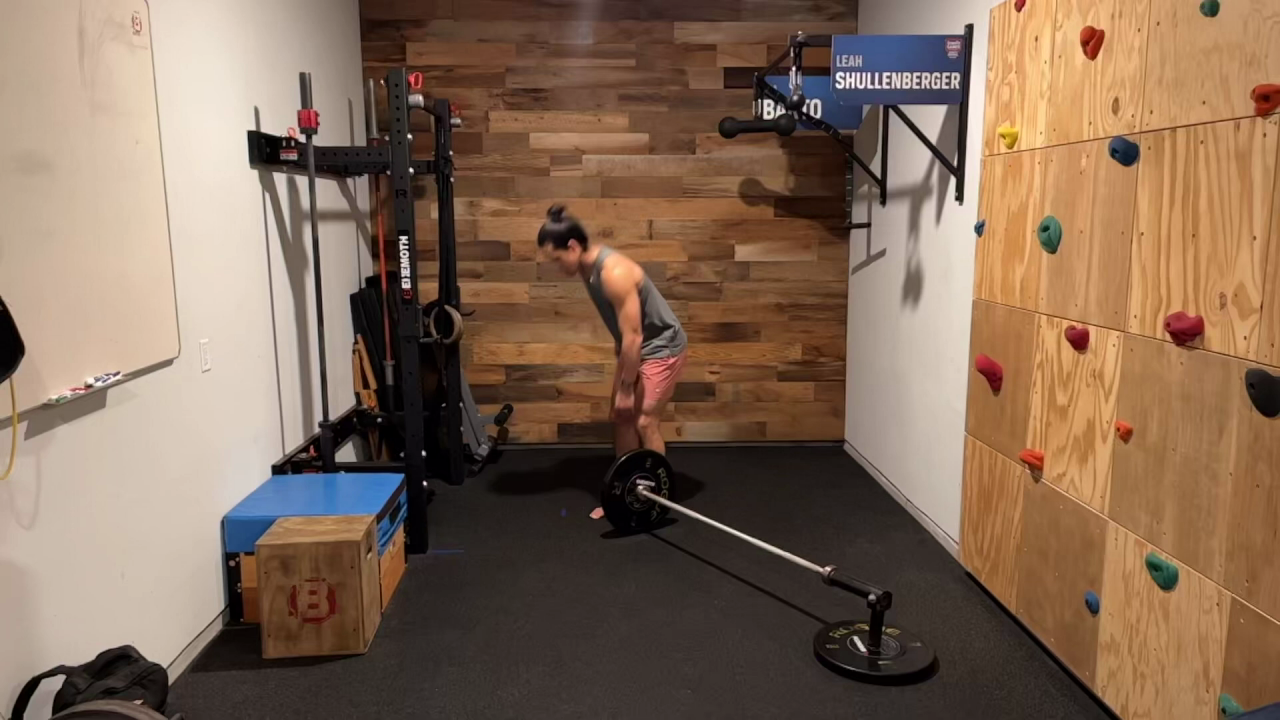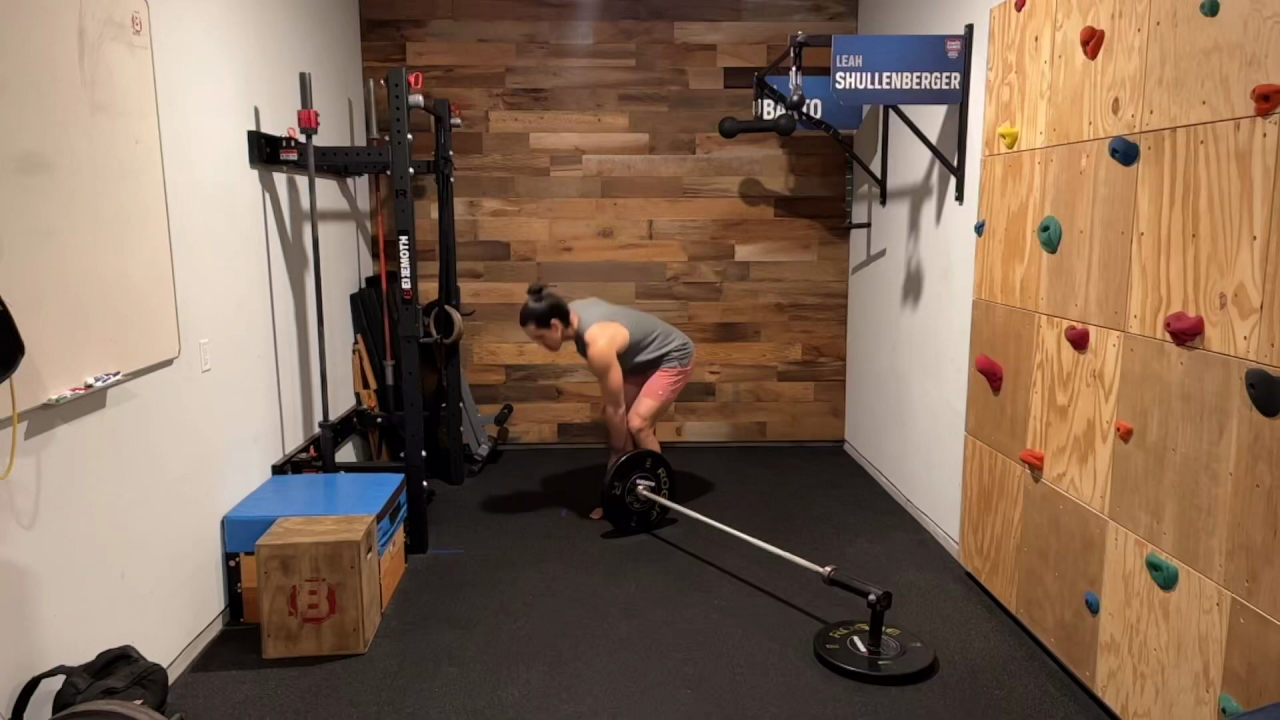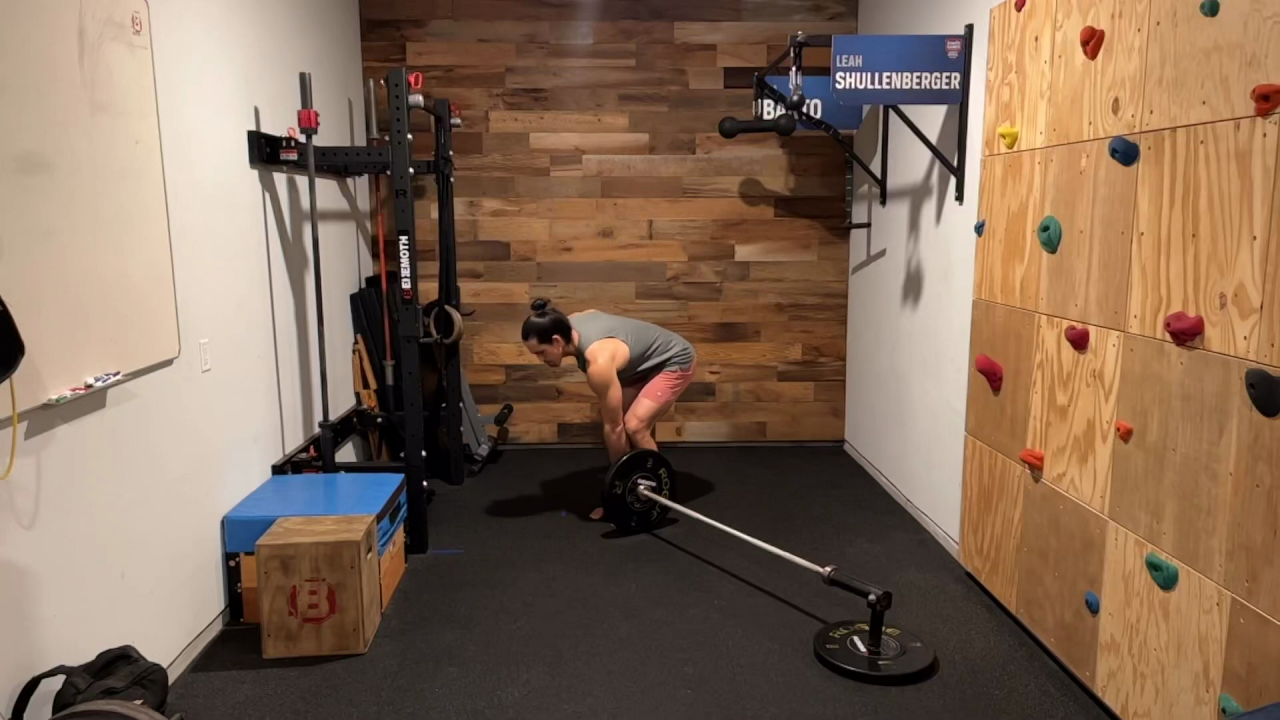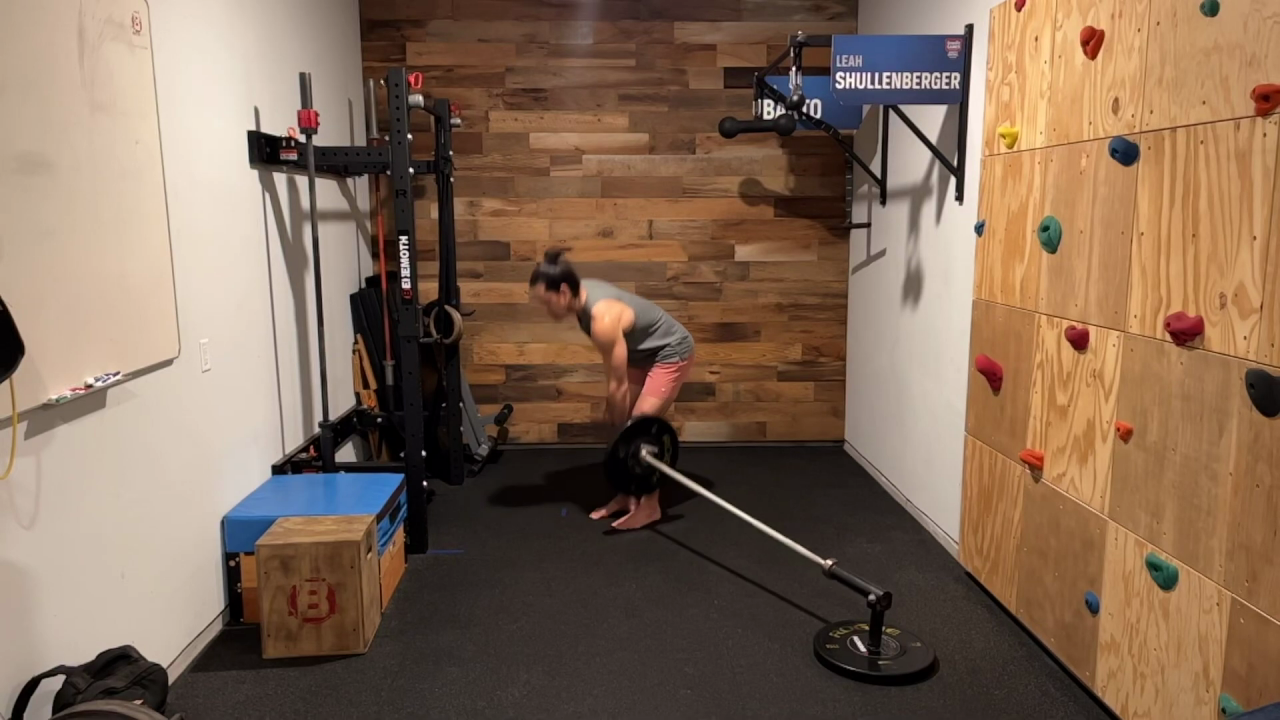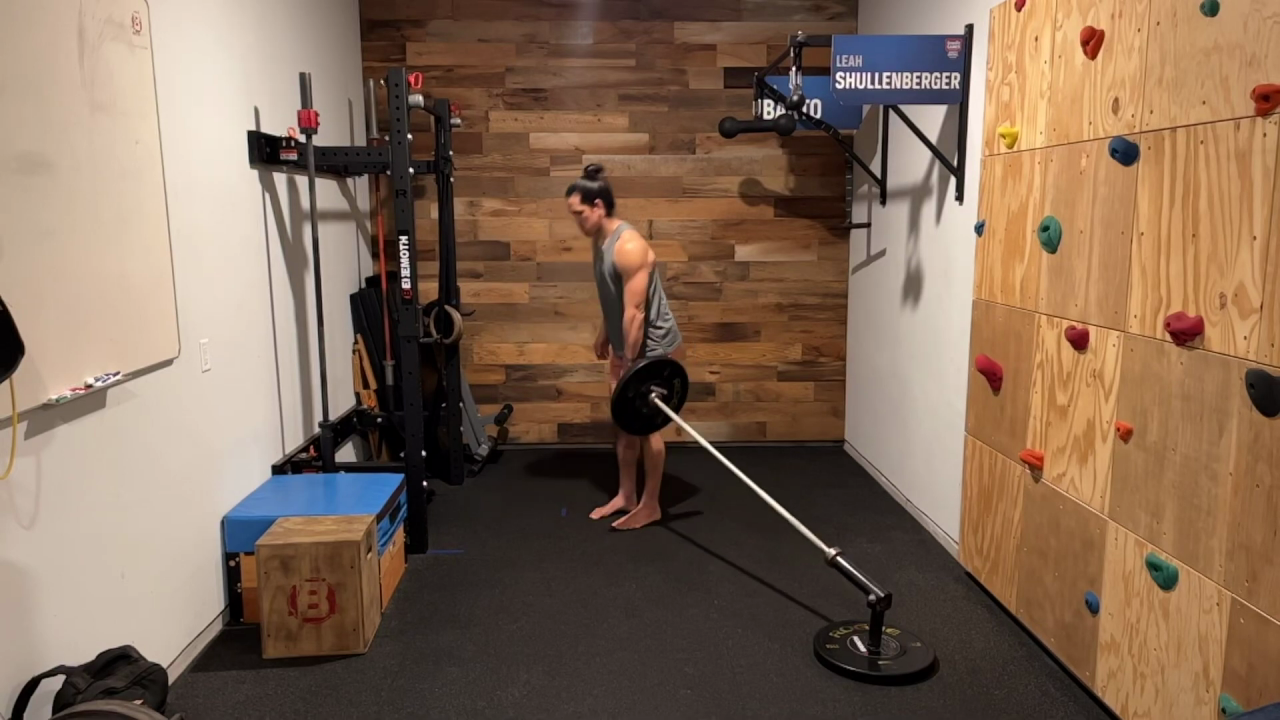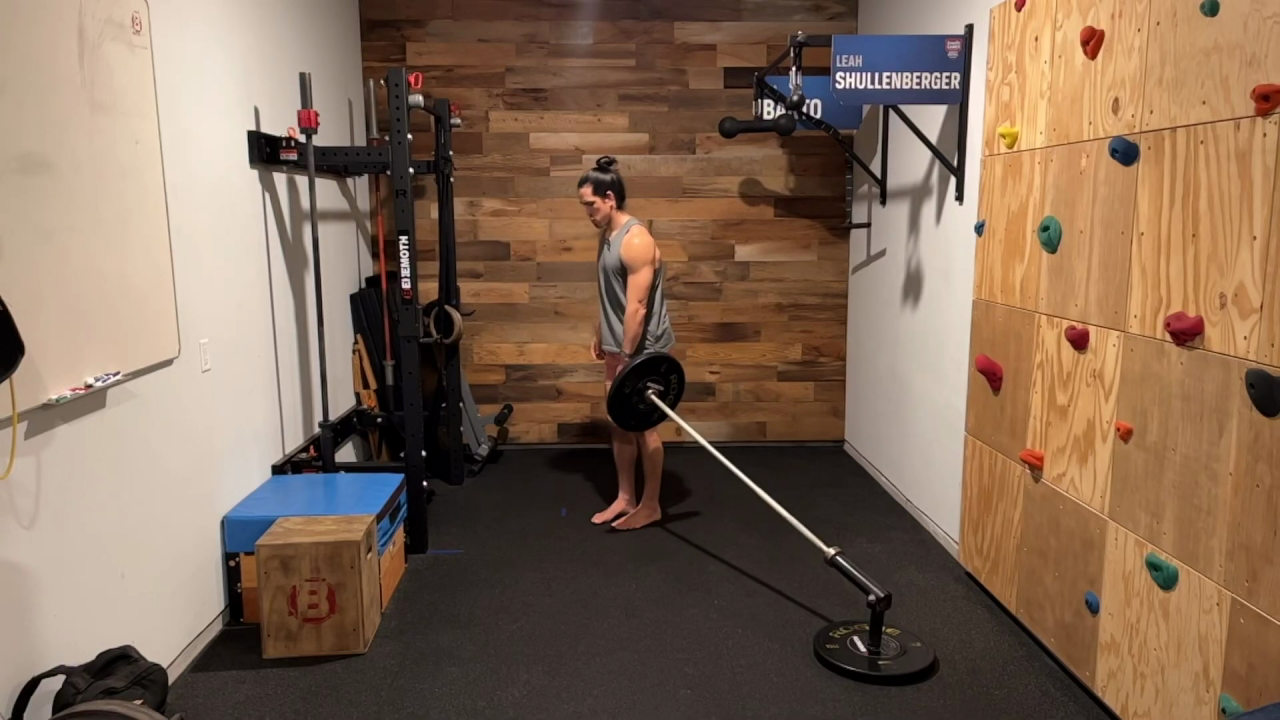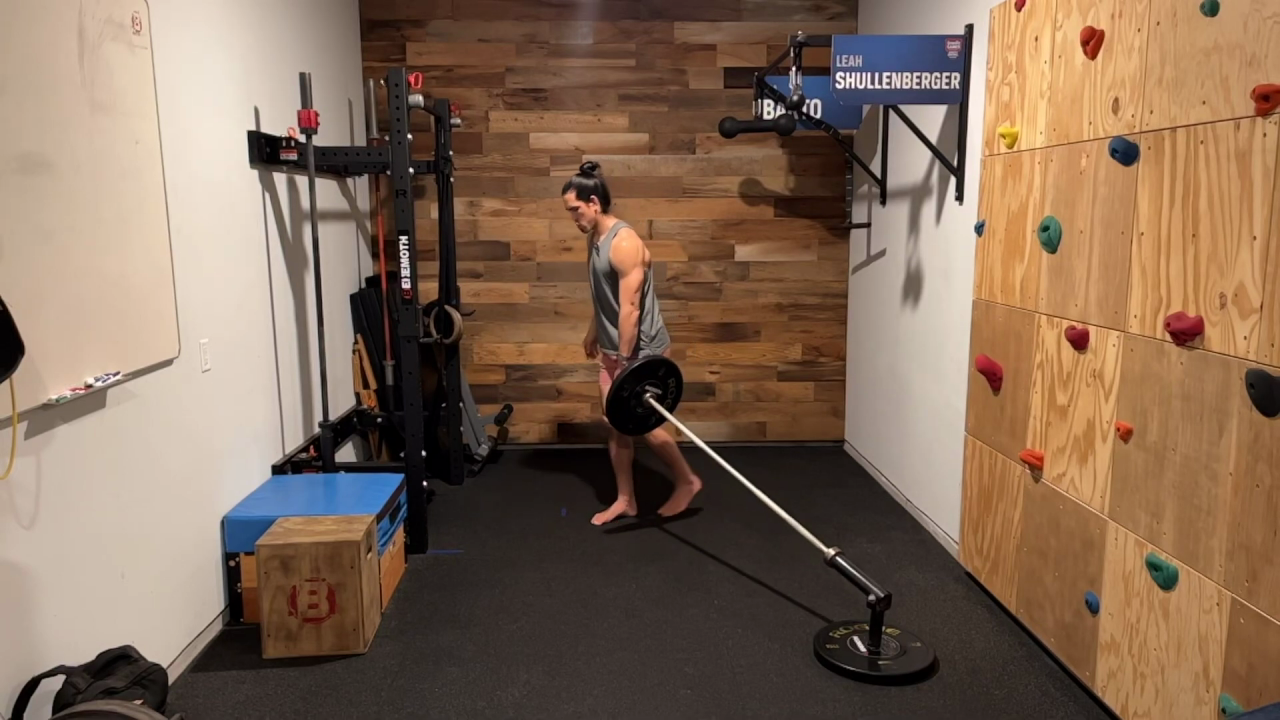
dt=0.4s
person 1, frame 1
left shoulder: (614, 272)
right shoulder: (590, 265)
left elbow: (633, 337)
left wrist: (627, 390)
left hip: (662, 346)
right hip: (640, 345)
left knee: (643, 421)
right knee: (620, 417)
person 1, frame 2
left shoulder: (598, 345)
right shoulder: (573, 311)
left elbow: (616, 408)
left wrist: (618, 454)
left hip: (674, 357)
right hip: (647, 356)
left knee: (638, 423)
right knee: (612, 418)
person 1, frame 3
left shoulder: (598, 361)
right shoulder: (572, 323)
left elbow: (614, 428)
left hip: (675, 361)
right hip: (647, 359)
left knee: (634, 424)
right knee: (613, 418)
person 1, frame 4
left shoulder: (603, 318)
right shoulder: (584, 293)
left elbow: (618, 384)
left wrist: (622, 427)
left hip: (671, 352)
right hip: (642, 352)
right knee: (615, 420)
left ankle: (649, 507)
right ankle: (624, 496)
person 1, frame 5
left shoulder: (629, 246)
right shoulder: (601, 241)
left elbow: (636, 312)
left wrist: (631, 364)
right wrist: (603, 336)
left hip: (653, 349)
right hip: (625, 346)
left ankle: (650, 505)
right ankle: (626, 495)
person 1, frame 6
left shoulder: (636, 241)
right shoulder: (607, 235)
left elbow: (638, 307)
left wrist: (629, 358)
right wrist: (600, 335)
left hip: (643, 350)
right hip: (618, 348)
left knee: (642, 427)
right knee: (618, 424)
left ankle: (650, 505)
right ankle: (626, 498)
person 1, frame 7
left shoulder: (625, 243)
right shoulder: (595, 238)
left elbow: (631, 309)
left wrist: (628, 362)
right wrist: (592, 333)
left hip: (642, 350)
right hip: (613, 349)
right knee: (616, 424)
left ankle: (687, 481)
right ankle: (626, 499)
